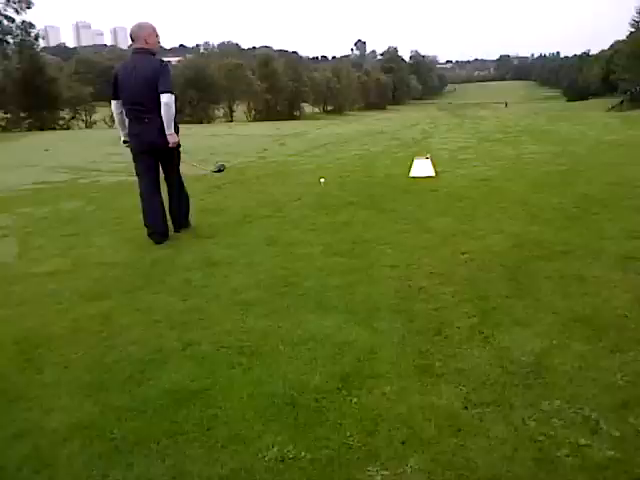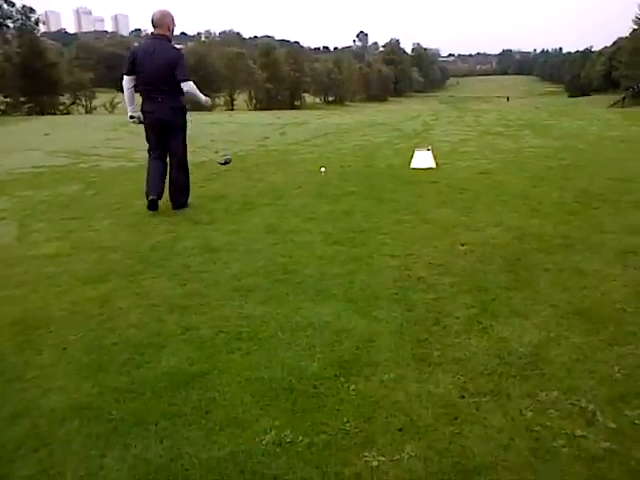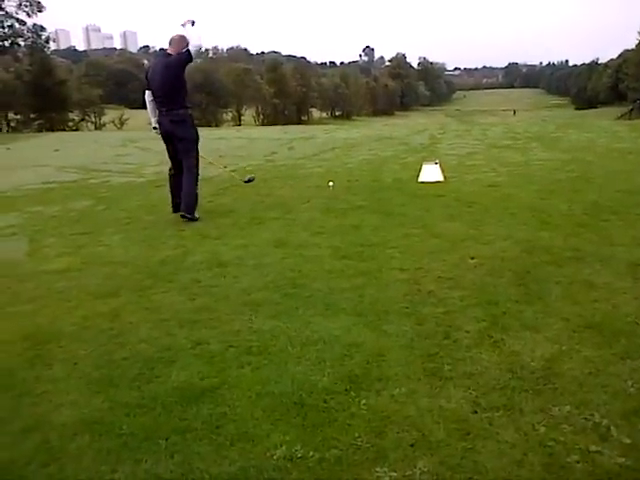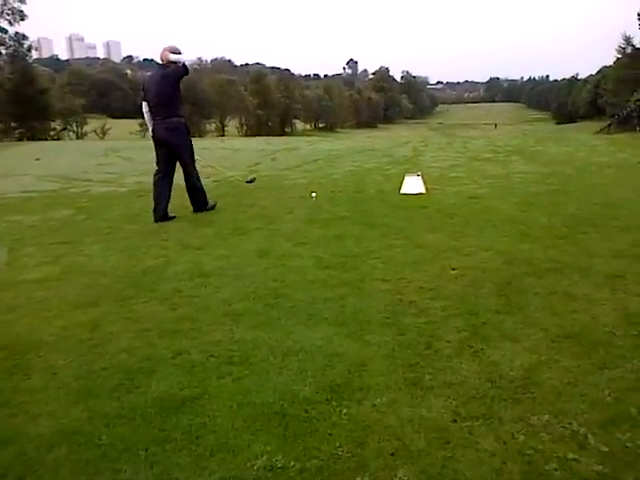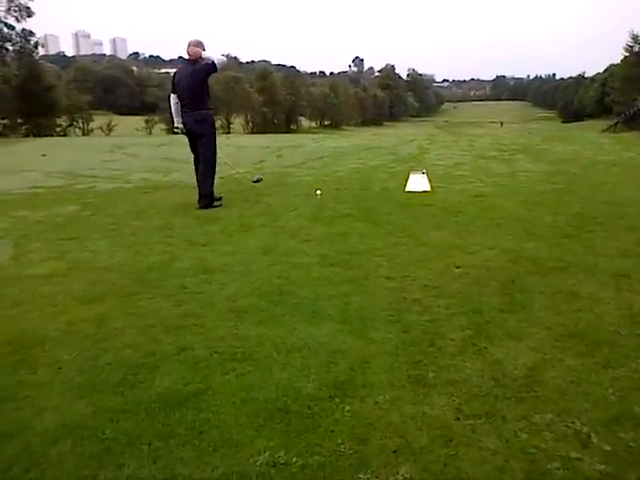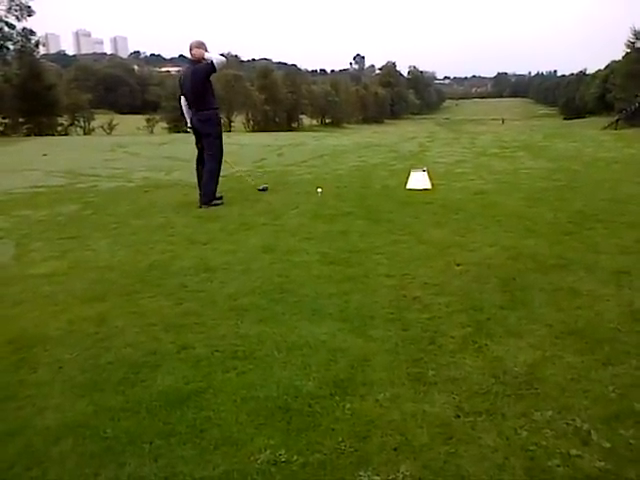
dt=0.7s
person 1, frame 1
left shoulder: (120, 70)
right shoulder: (159, 66)
left elbow: (116, 106)
right elbow: (167, 100)
left wrist: (124, 134)
right wrist: (171, 131)
left hip: (137, 133)
right hip: (161, 130)
left knee: (147, 183)
right knee: (173, 178)
left ankle: (158, 232)
right ankle: (180, 221)
person 1, frame 2
left shoulder: (137, 51)
right shoulder: (175, 54)
left elbow: (127, 82)
right elbow: (187, 86)
left wrist: (132, 110)
right wrist: (203, 99)
left hip: (149, 109)
right hip: (173, 109)
left knee: (155, 154)
right knee: (177, 156)
left ankle: (153, 194)
right ankle: (178, 201)
person 1, frame 3
left shoulder: (152, 67)
right shoulder: (174, 63)
left elbow: (149, 97)
left wrist: (155, 122)
right wrist: (188, 26)
left hip: (164, 121)
right hip: (180, 120)
left knee: (176, 164)
right knee: (189, 165)
left ankle: (178, 204)
right ankle: (187, 208)
person 1, frame 4
left shoulder: (149, 80)
right shoulder: (170, 75)
left elbow: (145, 108)
left wrist: (153, 130)
right wrist: (173, 58)
left hip: (159, 130)
right hip: (175, 128)
left knee: (163, 171)
right knee: (189, 167)
left ankle: (160, 213)
right ankle: (200, 203)
person 1, frame 5
left shoulder: (178, 73)
right shoulder: (199, 70)
left elbow: (174, 99)
right elbow: (221, 60)
left wrist: (178, 122)
right wrist: (203, 55)
left hip: (187, 120)
right hip: (202, 118)
left knee: (199, 158)
right knee: (207, 159)
left ankle: (206, 195)
right ankle: (206, 200)
person 1, frame 6
left shoulder: (185, 74)
right shoulder: (200, 69)
left elbow: (184, 101)
right elbow: (222, 60)
left wrist: (190, 122)
right wrist: (204, 55)
left hip: (197, 119)
right hip: (209, 117)
left knee: (203, 157)
right knee: (213, 157)
left ankle: (206, 194)
right ankle: (207, 198)
